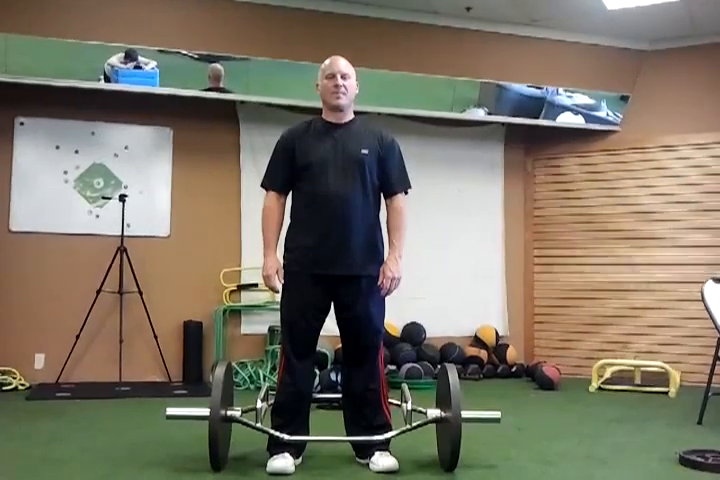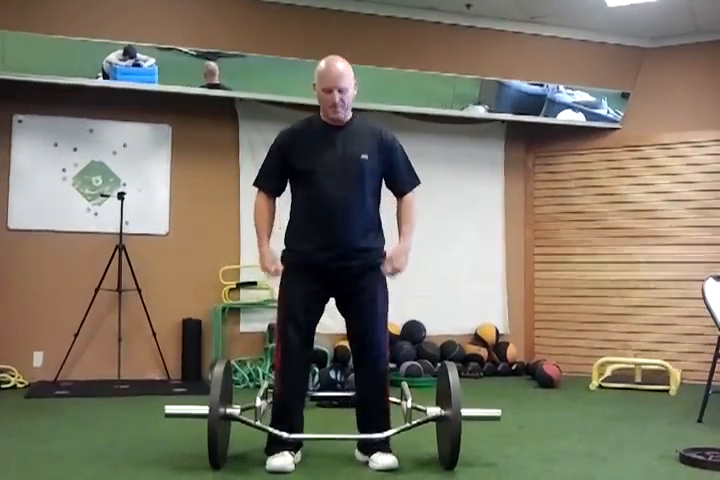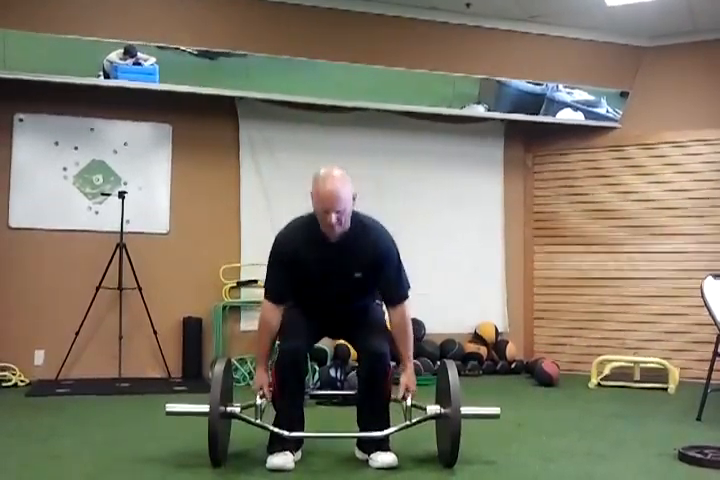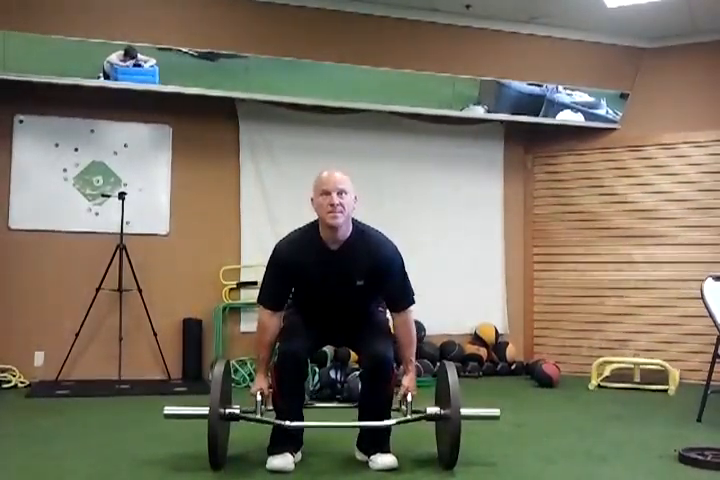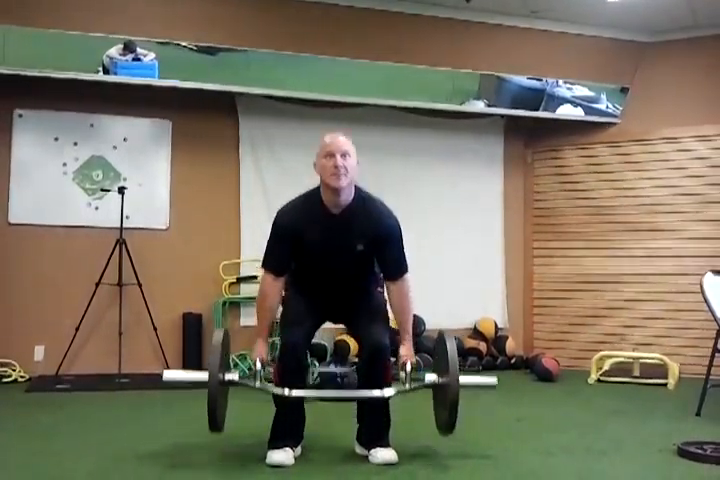
dt=0.7s
person 1, frame 1
left shoulder: (379, 140)
right shoulder: (295, 138)
left elbow: (396, 200)
right elbow: (275, 197)
left wrist: (395, 256)
right wrist: (269, 253)
left hip: (363, 268)
right hip: (304, 267)
left knee: (365, 355)
right knee: (296, 354)
left ankle: (372, 444)
right ankle: (285, 445)
person 1, frame 2
left shoulder: (379, 139)
right shoulder: (293, 138)
left elbow: (406, 192)
right elbow: (265, 193)
left wrist: (404, 243)
right wrist: (264, 246)
left hip: (364, 265)
right hip: (304, 265)
left knee: (372, 350)
right knee: (293, 348)
left ankle: (374, 443)
right ankle: (284, 443)
person 1, frame 3
left shoulder: (377, 240)
right shoulder: (290, 240)
left elbow: (398, 306)
right elbow: (273, 306)
left wrist: (408, 368)
right wrist: (262, 367)
left hip: (360, 311)
right hip: (305, 310)
left knee: (377, 354)
right knee: (290, 352)
left ankle: (373, 442)
right ankle: (285, 442)
person 1, frame 4
left shoulder: (381, 249)
right shoulder: (290, 249)
left elbow: (402, 312)
right elbow: (270, 312)
left wrist: (410, 370)
right wrist: (261, 373)
left hip: (363, 318)
right hip: (308, 317)
left knee: (381, 358)
right knee: (289, 354)
left ankle: (374, 444)
right ankle: (285, 444)
person 1, frame 5
left shoulder: (380, 217)
right shoulder: (293, 215)
left elbow: (397, 281)
right elbow: (273, 279)
left wrist: (407, 342)
right wrist: (261, 340)
left hip: (361, 294)
right hip: (306, 293)
left knee: (377, 347)
right knee: (292, 346)
left ankle: (373, 440)
right ankle: (285, 441)
